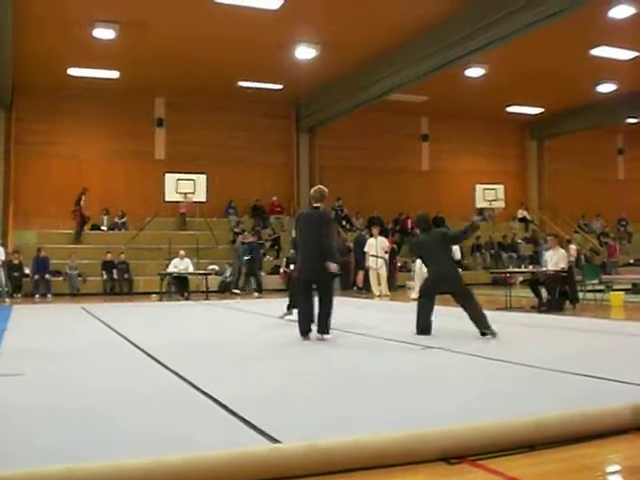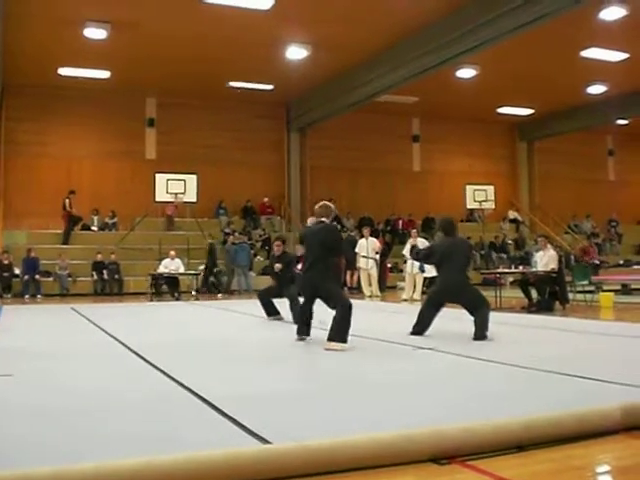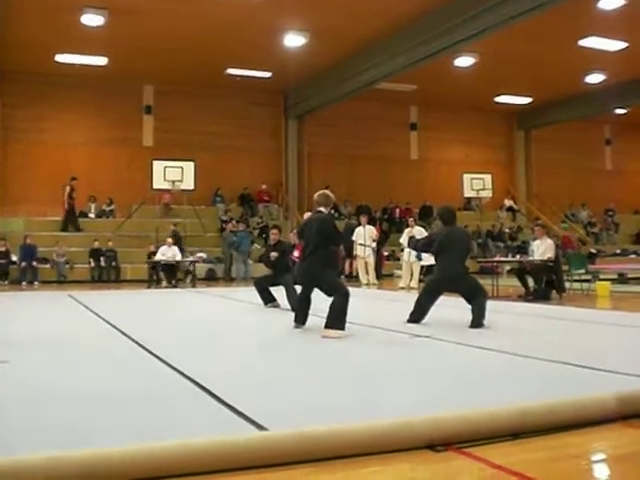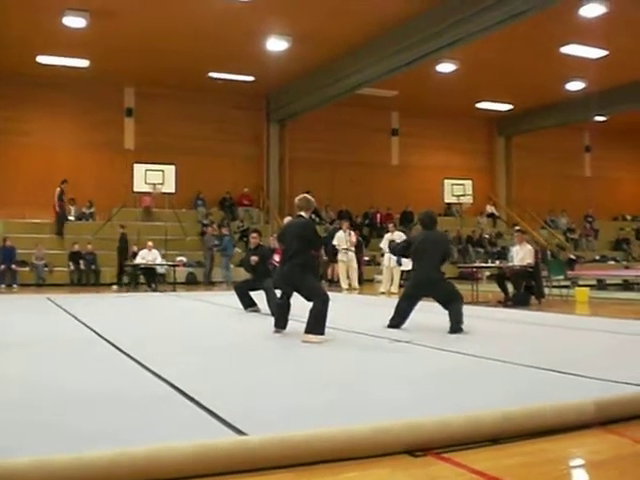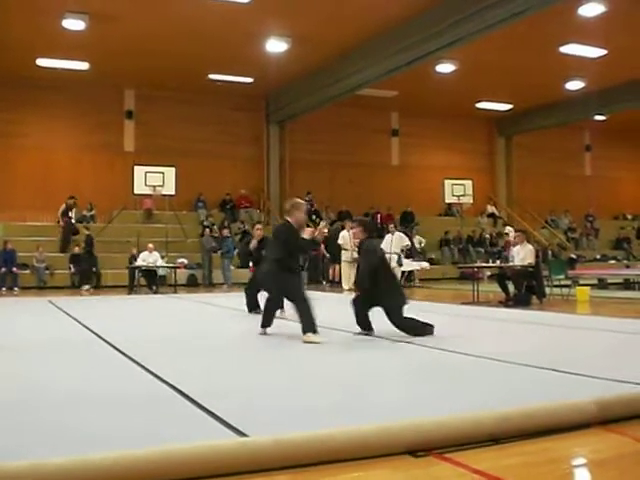
dt=0.7s
person 1, frame 1
left shoulder: (300, 216)
right shoulder: (324, 216)
right elbow: (327, 240)
right wrist: (331, 260)
left hip: (302, 263)
right hip: (320, 264)
left knee: (304, 299)
right knee: (325, 298)
left ankle: (305, 332)
right ankle: (322, 331)
person 1, frame 2
left shoulder: (308, 230)
right shoulder: (331, 229)
left elbow: (301, 240)
right elbow: (339, 252)
left hip: (307, 276)
right hip: (323, 277)
left knee: (307, 302)
right knee: (344, 305)
left ankle: (302, 332)
right ankle: (333, 340)
person 1, frame 3
left shoulder: (309, 220)
right shoulder: (327, 219)
left elbow: (300, 235)
right elbow: (337, 241)
left hip: (305, 265)
right hip: (319, 266)
left knee: (305, 291)
right knee: (342, 293)
left ankle: (299, 321)
right ankle: (332, 328)
person 1, frame 4
left shoulder: (289, 224)
right shoulder: (307, 224)
left elbow: (281, 239)
right elbow: (317, 246)
left hip: (285, 269)
right hip: (299, 270)
left knee: (285, 296)
right knee: (321, 297)
left ankle: (279, 325)
right ankle: (312, 333)
person 1, frame 5
left shoulder: (291, 228)
right shoulder: (283, 229)
left elbow: (299, 248)
right elbow: (299, 249)
left wrist: (313, 238)
right wrist: (305, 238)
left hip: (273, 272)
right hip: (278, 273)
left knee: (274, 298)
right knee: (300, 300)
left ankle: (265, 327)
right ankle: (309, 333)
person 2, frame 1
left shoulder: (417, 242)
right shoulder: (440, 234)
left elbow: (418, 255)
right elbow: (459, 236)
right wrist: (473, 225)
left hip: (434, 276)
right hip: (451, 274)
left knee: (424, 300)
right knee: (468, 300)
left ankle: (423, 329)
right ankle: (485, 328)
person 2, frame 2
left shoulder: (437, 246)
right shoulder: (466, 244)
left elbow: (420, 256)
right elbow: (468, 261)
left wrist: (413, 247)
left hip: (443, 284)
right hip: (462, 284)
left knee: (429, 306)
right knee: (481, 306)
left ankle: (417, 330)
right ankle: (480, 334)
person 2, frame 3
left shoulder: (436, 235)
right shoulder: (465, 234)
left elbow: (419, 246)
right elbow: (467, 252)
left wrist: (411, 239)
left hip: (441, 274)
right hip: (459, 273)
left knee: (427, 294)
right knee: (479, 295)
left ankle: (414, 318)
right ankle: (477, 321)
person 2, frame 4
left shoulder: (414, 238)
right shoulder: (443, 238)
left elbow: (397, 249)
right elbow: (446, 256)
left wrist: (391, 243)
left hip: (418, 278)
right hip: (435, 278)
left knee: (406, 300)
right knee: (455, 300)
left ankle: (394, 323)
right ankle: (456, 326)
person 2, frame 5
left shoulder: (369, 246)
right shoulder: (368, 245)
left elbow: (366, 268)
left hip: (388, 289)
right hip: (379, 287)
left knee: (397, 319)
right knee: (358, 303)
left ankle: (425, 328)
right ankle: (367, 328)
